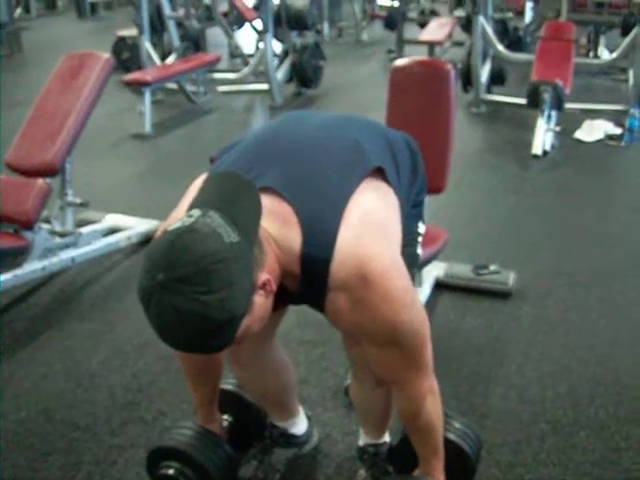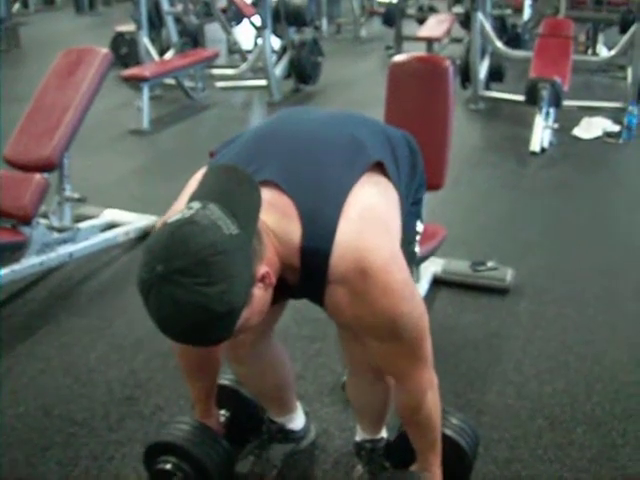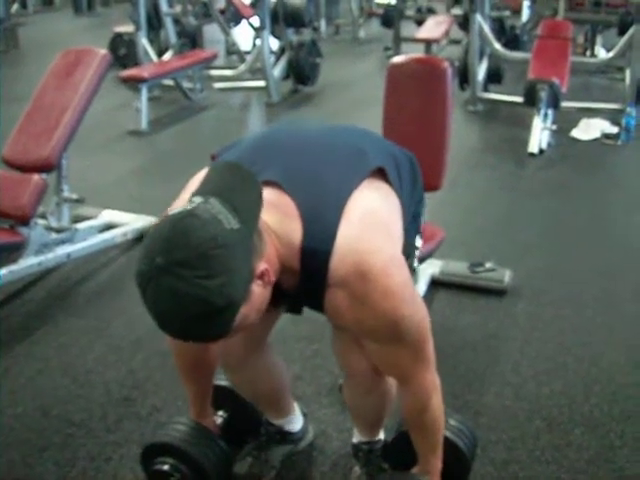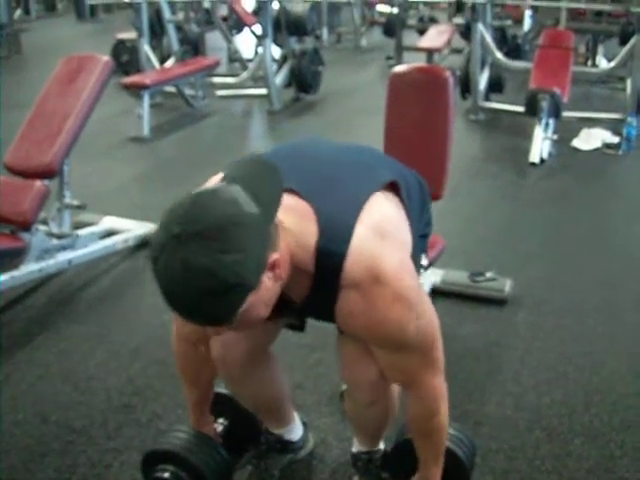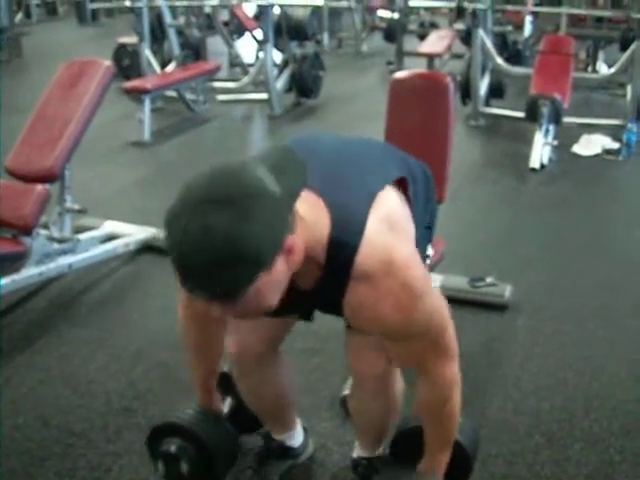
dt=0.3s
person 1, frame 1
left shoulder: (362, 272)
right shoulder: (180, 240)
left elbow: (414, 382)
right elbow: (195, 334)
right wrist: (207, 419)
left knee: (369, 355)
right knee: (244, 346)
left ankle: (375, 449)
right ankle: (290, 431)
person 1, frame 2
left shoulder: (362, 266)
right shoulder: (180, 234)
left elbow: (414, 375)
right elbow: (194, 334)
right wrist: (205, 415)
left knee: (365, 352)
right knee: (242, 343)
left ankle: (372, 444)
right ankle: (288, 427)
person 1, frame 3
left shoulder: (362, 269)
right shoulder: (184, 234)
left elbow: (418, 377)
right elbow: (191, 335)
right wrist: (200, 416)
left knee: (361, 361)
right knee: (233, 349)
left ankle: (369, 445)
right ankle: (286, 428)
person 1, frame 4
left shoulder: (372, 277)
right shoulder: (203, 237)
left elbow: (425, 381)
right elbow: (192, 338)
right wrist: (200, 424)
left knee: (366, 371)
right knee: (231, 353)
right ankle: (287, 437)
person 1, frame 5
left shoulder: (382, 268)
right shoulder: (211, 226)
left elbow: (439, 368)
right elbow: (199, 319)
right wrist: (207, 401)
left knee: (372, 364)
right knee: (248, 349)
right ankle: (286, 442)
